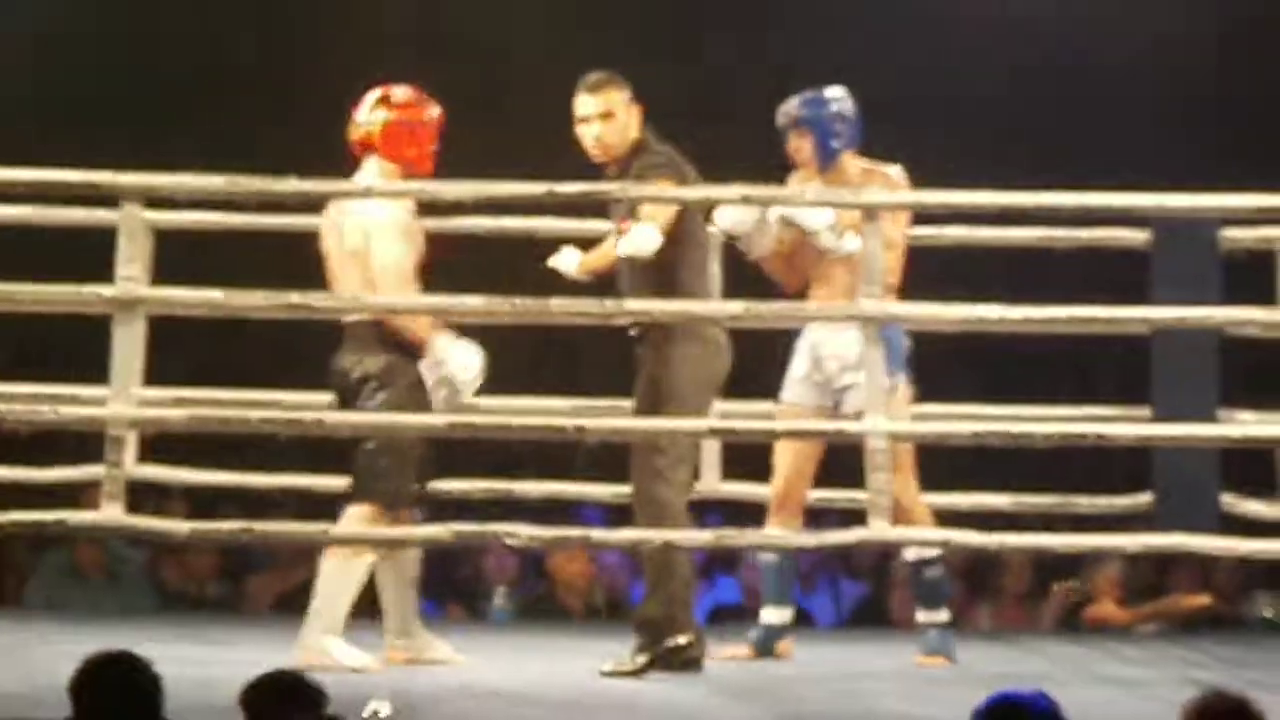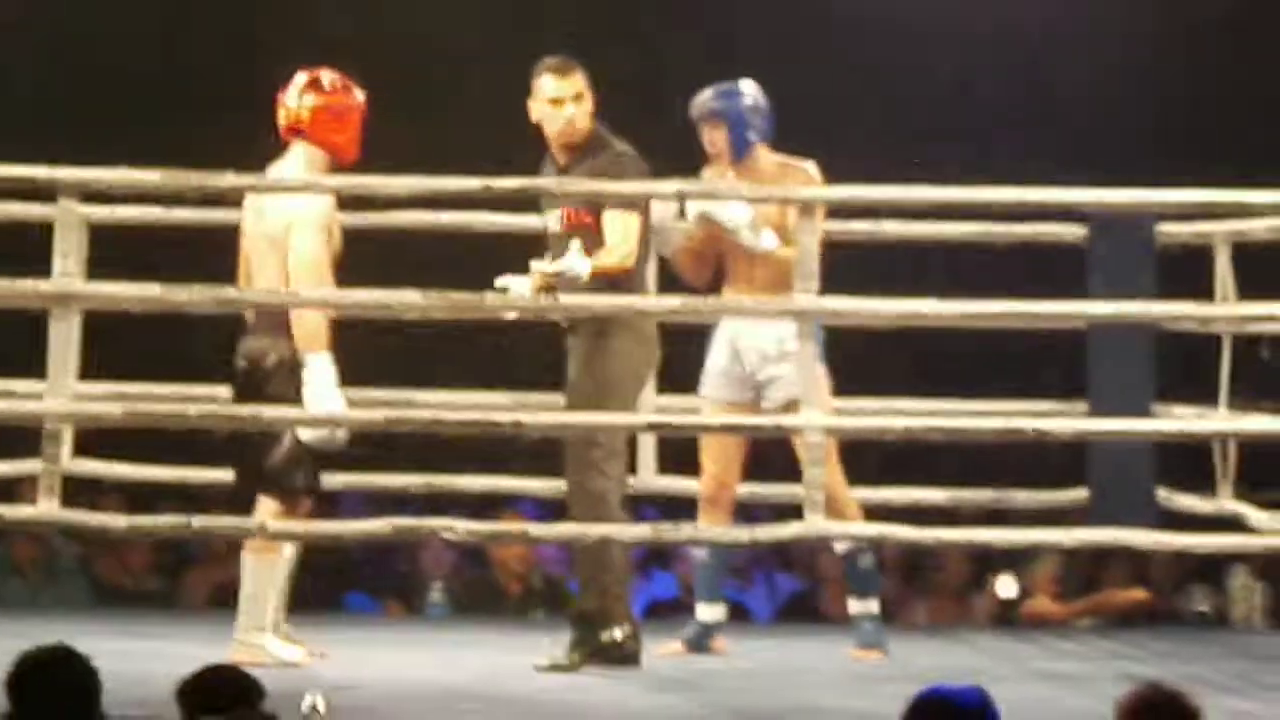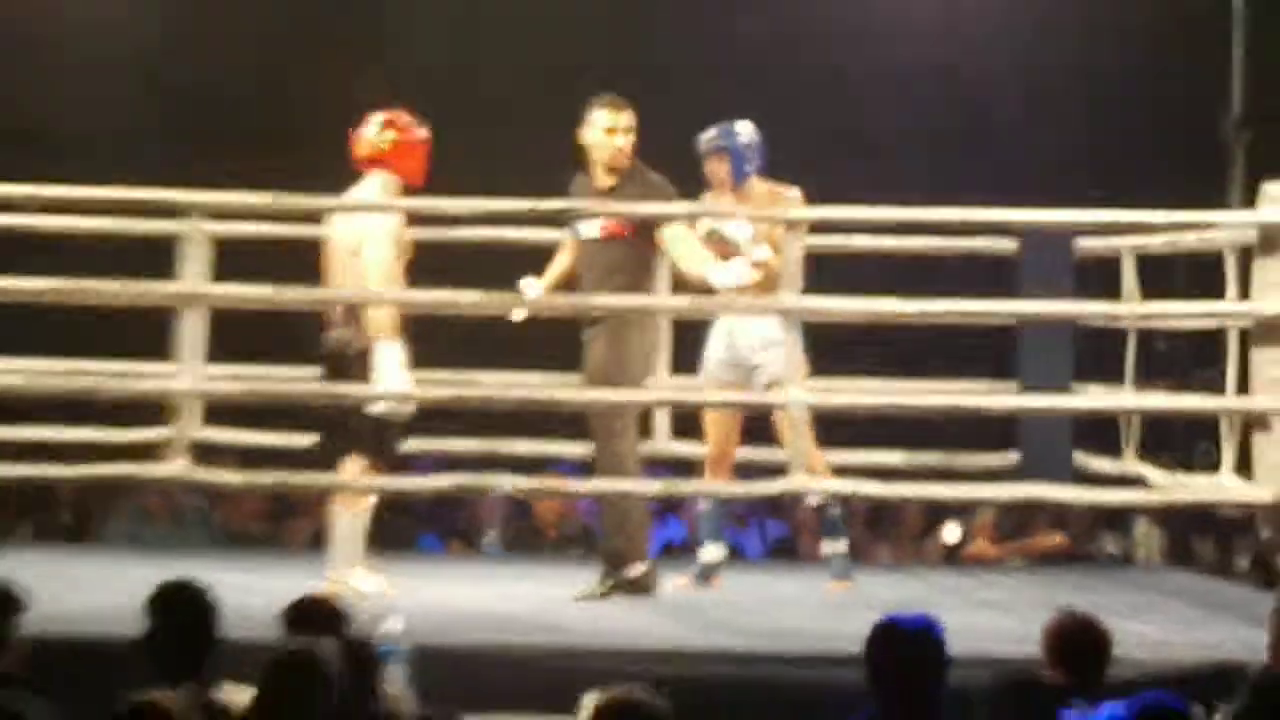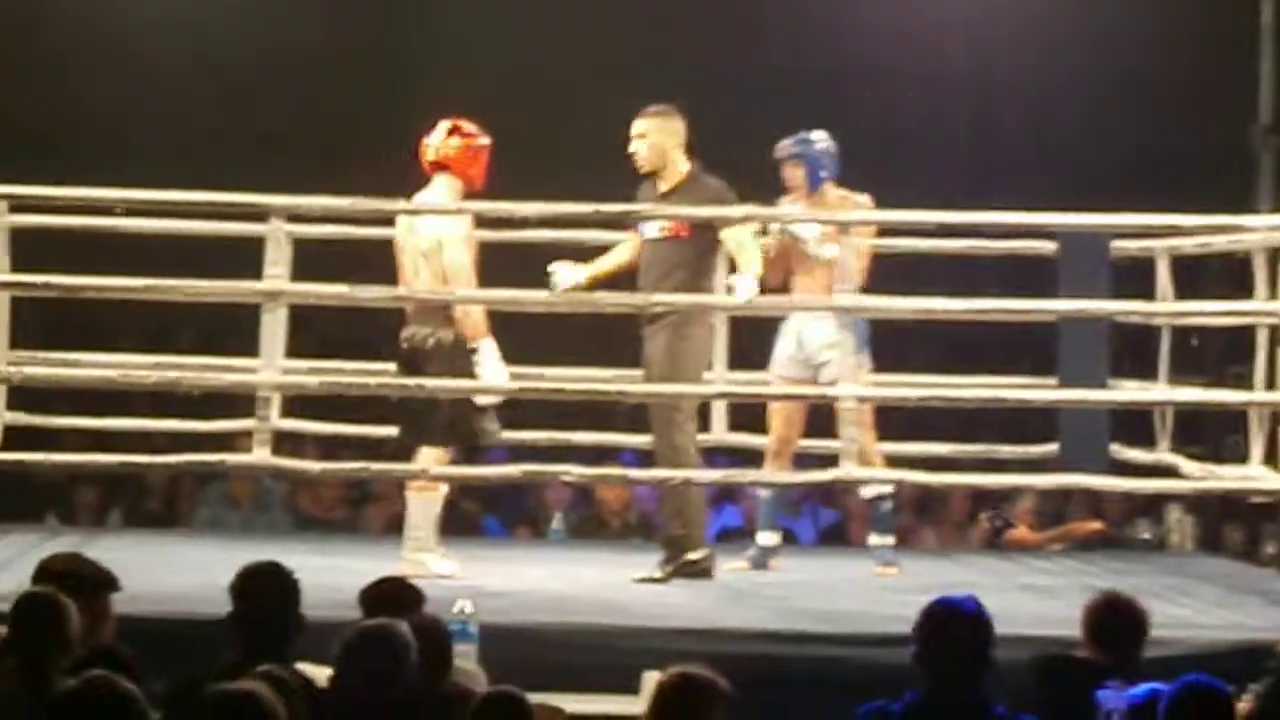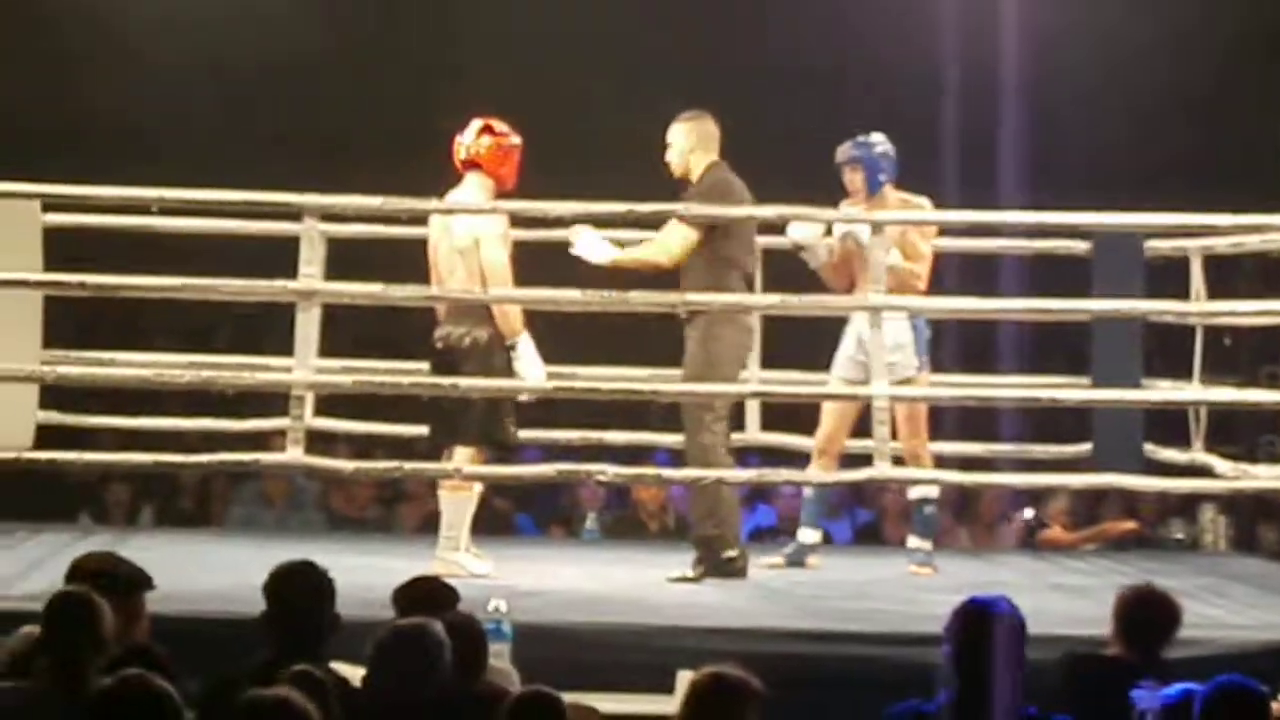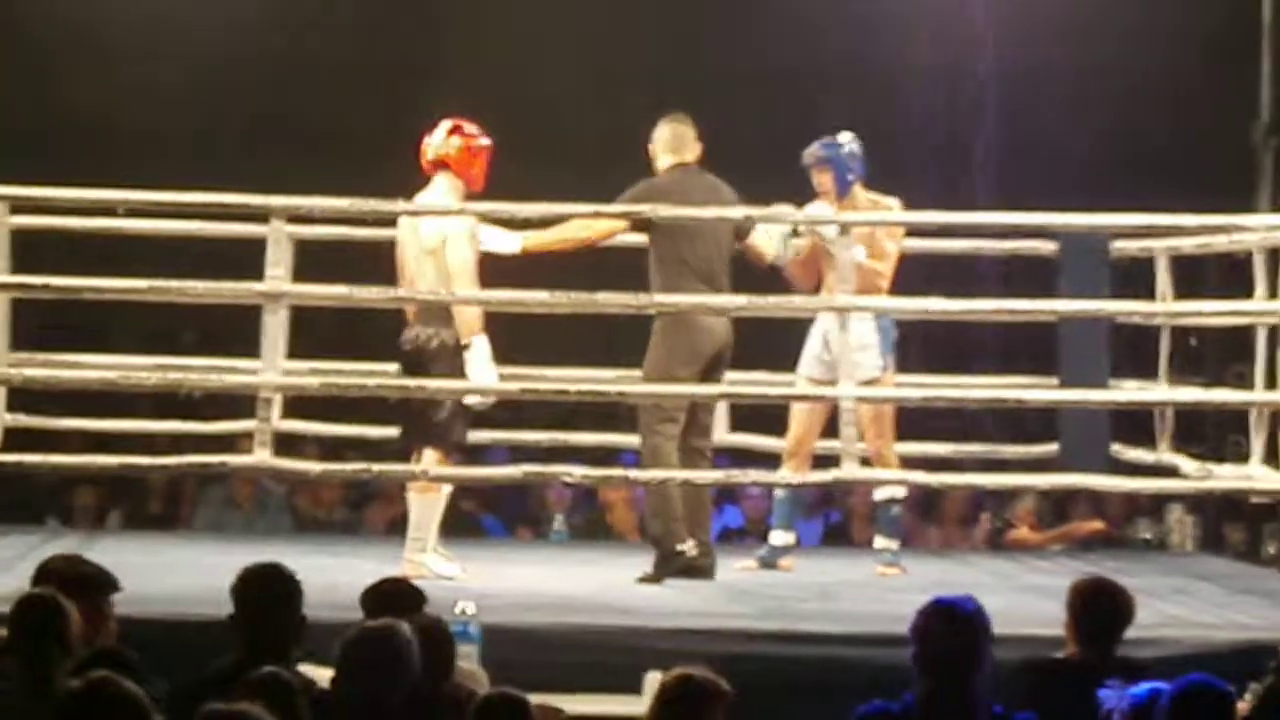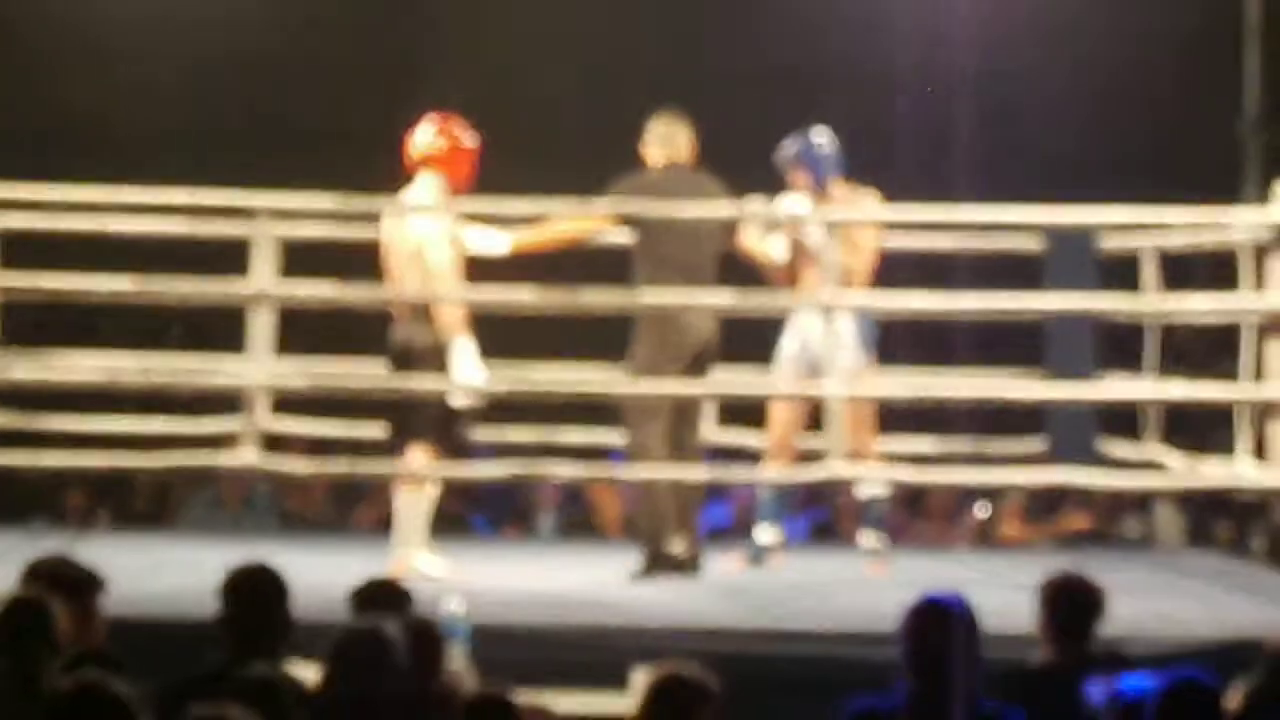
dt=0.3s
person 1, frame 1
left shoulder: (658, 165)
right shoulder: (625, 171)
left elbow: (657, 216)
left wrist: (644, 233)
right wrist: (586, 263)
left hip: (681, 338)
right hip: (672, 340)
left knee: (657, 481)
right knee: (664, 484)
left ankle: (667, 633)
right ankle: (676, 630)
person 1, frame 2
left shoulder: (617, 162)
right shoulder: (552, 165)
left elbow: (623, 250)
left wrist: (586, 266)
right wrist: (535, 281)
left hip: (613, 331)
right hip: (589, 333)
left knee: (592, 473)
right knee: (595, 475)
left ankle: (602, 626)
person 1, frame 3
left shoulder: (650, 188)
right shoulder: (579, 186)
left elbow: (683, 248)
left wrist: (721, 273)
right wrist: (542, 287)
left hip: (629, 325)
right hip: (595, 327)
left knee: (613, 440)
right knee: (611, 442)
left ankle: (628, 562)
right ankle: (630, 560)
person 1, frame 4
left shoulder: (710, 192)
right shoulder: (647, 193)
left elbow: (745, 246)
left wrist: (748, 276)
right wrist: (586, 273)
left hip: (687, 324)
right hip: (655, 325)
left knee: (674, 432)
right knee: (672, 434)
left ankle: (688, 548)
right ankle: (689, 547)
person 1, frame 5
left shoulder: (709, 189)
right shoulder: (727, 190)
left elbow: (668, 252)
left wrist: (608, 253)
right wrist: (700, 246)
left hip: (717, 324)
right hip: (726, 322)
left knee: (705, 432)
right knee: (714, 434)
left ankle: (720, 548)
right ankle: (728, 545)
person 1, frame 6
left shoulder: (655, 191)
right shoulder: (723, 193)
left elbow: (587, 231)
right elbow: (764, 249)
left wrist: (517, 243)
right wrist: (775, 241)
left hip: (681, 323)
right hip: (717, 325)
left knee: (659, 432)
right knee: (696, 439)
left ankle: (673, 544)
right ankle: (698, 548)
person 1, frame 7
left shoulder: (643, 187)
right shoulder: (713, 192)
left hip: (667, 321)
right hip: (705, 321)
left knee: (649, 430)
right knee: (687, 431)
left ankle: (666, 545)
right ankle: (685, 541)
person 2, frame 1
left shoulder: (342, 204)
right shoulder: (389, 205)
right elbow: (395, 298)
left wrist: (425, 345)
right wrist: (443, 345)
left hip: (357, 354)
right hip: (384, 361)
left knee: (400, 499)
right knee: (374, 501)
person 2, frame 2
left shoulder: (266, 188)
right shoulder: (312, 196)
right elbow: (308, 290)
right wrist: (320, 372)
left hip: (259, 342)
right hip: (288, 350)
left knee: (290, 491)
right knee: (280, 495)
person 2, frame 3
left shoulder: (344, 208)
right shoulder: (383, 213)
right elbow: (379, 289)
right wrist: (389, 356)
left hip: (343, 336)
right hip: (369, 338)
left knee: (355, 453)
right knee: (363, 454)
left ankle: (350, 559)
right ankle: (343, 567)
person 2, frame 4
left shoulder: (411, 211)
right shoulder: (453, 216)
right elbow: (463, 290)
right wrist: (486, 350)
left hip: (417, 331)
right hip: (445, 335)
left knee: (428, 443)
right knee: (437, 444)
left ankle: (424, 543)
right ankle: (417, 549)
person 2, frame 5
left shoulder: (443, 210)
right shoulder: (487, 213)
right elbow: (499, 288)
right wrist: (522, 345)
left hip: (450, 332)
right hip: (480, 334)
left knee: (459, 443)
right knee: (471, 444)
left ankle: (457, 542)
right ankle: (451, 549)
person 2, frame 6
left shoulder: (415, 209)
right shoulder: (456, 215)
right elbow: (464, 290)
right wrist: (478, 350)
left hip: (422, 332)
right hip: (447, 336)
left knee: (429, 444)
right knee: (441, 445)
left ankle: (425, 544)
right ankle: (419, 550)
person 2, frame 7
left shoulder: (401, 209)
right shoulder: (434, 211)
right elbow: (444, 288)
right wrist: (463, 349)
left hip: (406, 333)
right hip: (432, 337)
left knee: (416, 443)
right knee: (425, 444)
left ankle: (411, 542)
right ankle: (408, 548)
person 3, frame 1
left shoulder: (884, 182)
right shoulder: (802, 186)
left elbow: (887, 272)
left wrist: (830, 228)
right wrist: (751, 234)
left hip: (870, 341)
right hip: (814, 342)
left knee: (899, 490)
right knee: (784, 492)
person 3, frame 2
left shoulder: (798, 177)
right shoulder: (714, 181)
right elbow: (698, 274)
left wrist: (748, 228)
right wrist: (668, 231)
left hip: (787, 334)
right hip: (730, 334)
left knee: (826, 481)
right knee: (714, 488)
person 3, frame 3
left shoulder: (785, 200)
right shoulder: (713, 204)
left wrist: (748, 240)
right wrist: (694, 240)
left hip: (773, 329)
right hip: (725, 329)
left knee: (801, 447)
right knee: (717, 452)
left ankle: (837, 554)
right ankle: (709, 560)
person 3, frame 4
left shoulder: (854, 205)
right shoulder: (788, 208)
left elbow: (855, 275)
right elbow: (774, 276)
left wrist: (816, 240)
left hip: (839, 327)
right hip: (796, 326)
left knee: (861, 442)
right knee: (778, 443)
right ankle: (765, 546)
person 3, frame 5
left shoulder: (915, 209)
right shoulder: (849, 211)
left elbow: (919, 279)
left wrist: (878, 245)
right wrist: (812, 248)
left hip: (901, 328)
right hip: (858, 326)
left knee: (914, 446)
right knee: (826, 441)
left ankle: (922, 547)
right ankle: (806, 543)
person 3, frame 6
left shoulder: (883, 209)
right shoulder: (820, 211)
left elbow: (881, 279)
left wrist: (842, 240)
left hip: (867, 327)
right hip: (825, 326)
left knee: (880, 446)
right knee: (796, 443)
left ankle: (889, 547)
right ankle: (779, 544)
person 3, frame 7
left shoulder: (862, 204)
right shoulder: (799, 207)
left elbow: (858, 272)
right elbow: (781, 273)
left wrist: (815, 231)
right wrist: (757, 236)
left hip: (844, 324)
right hip: (802, 323)
left knee: (860, 442)
right knee: (778, 440)
left ankle: (873, 539)
right ankle: (765, 539)
